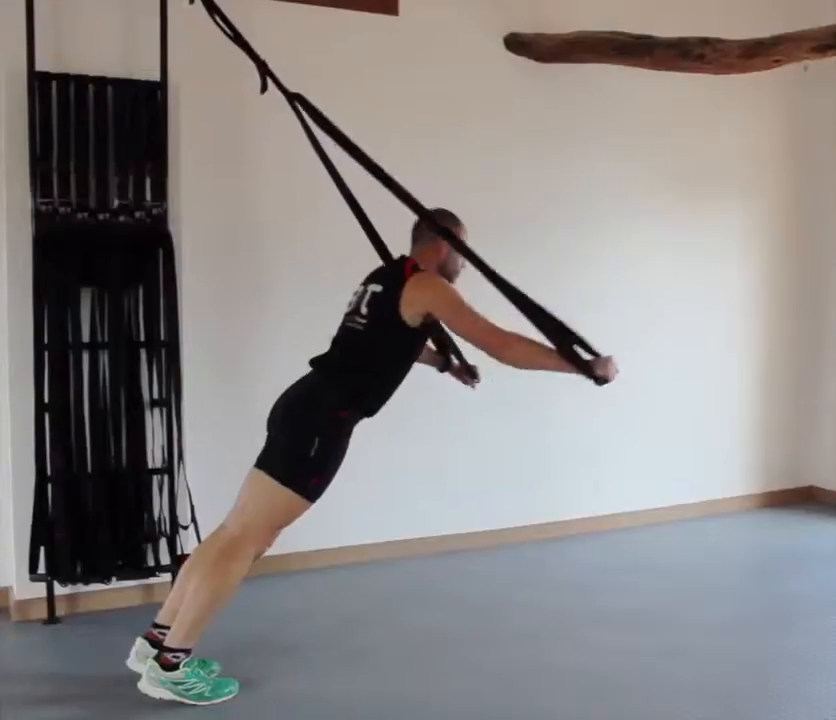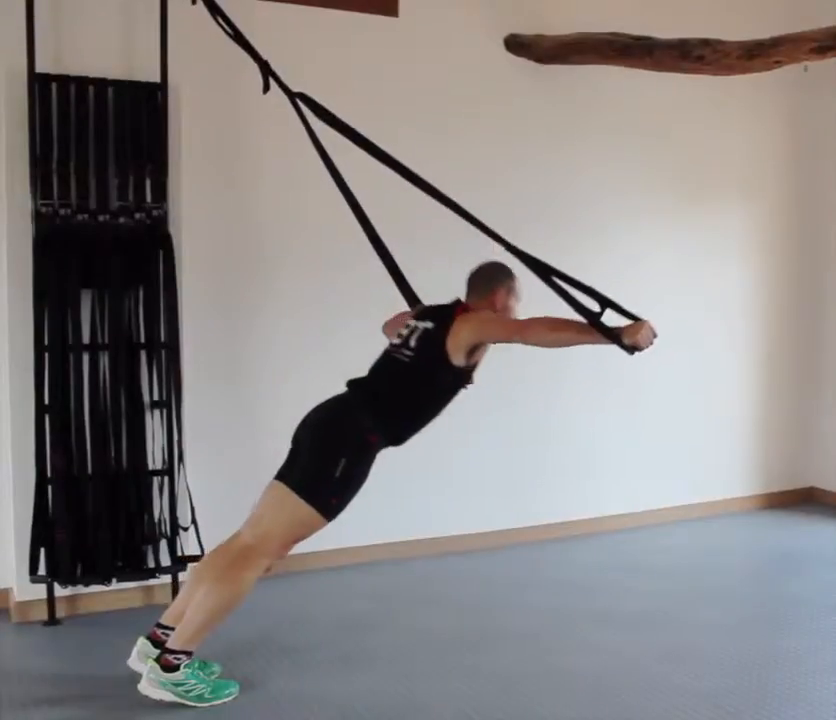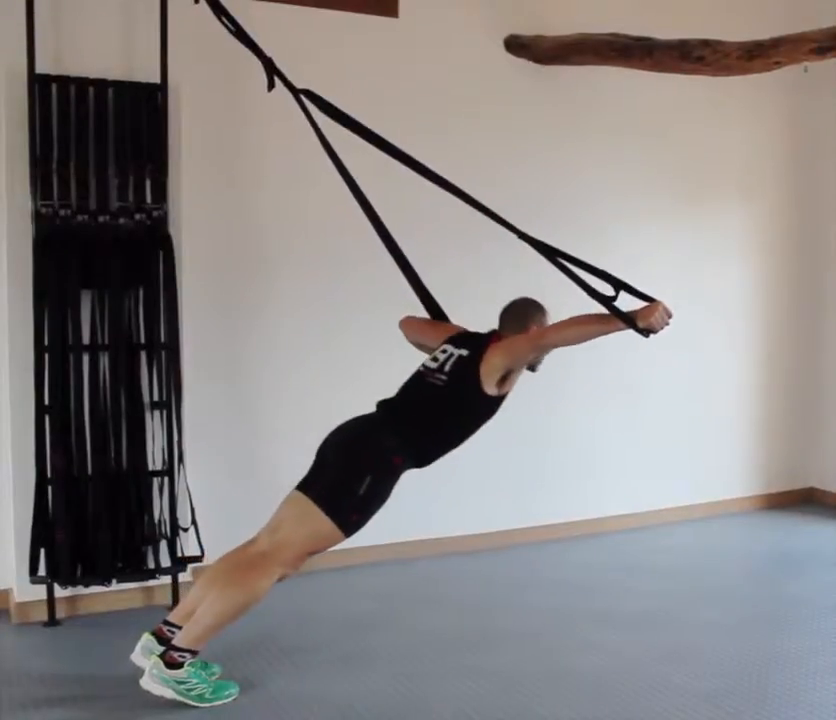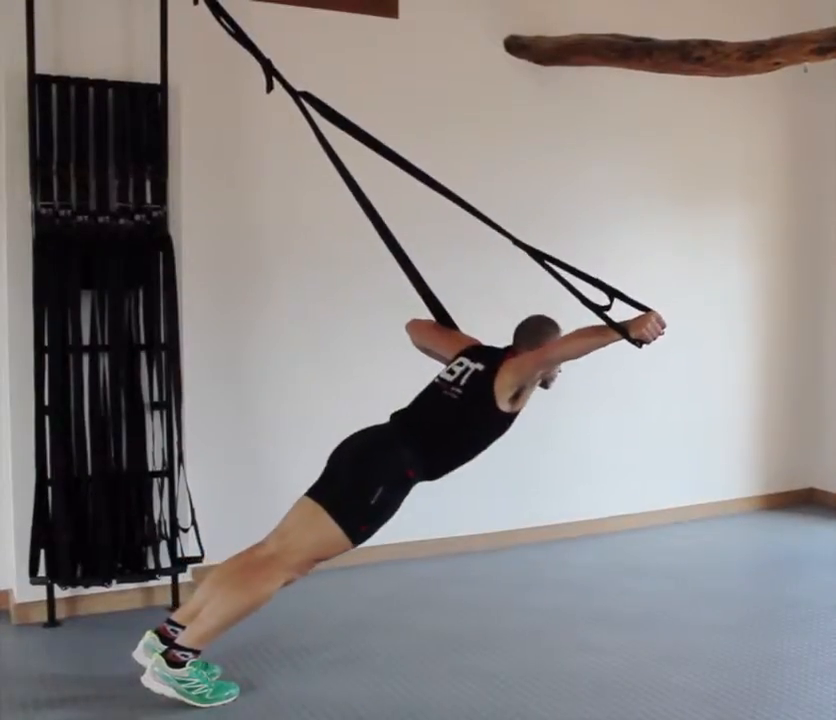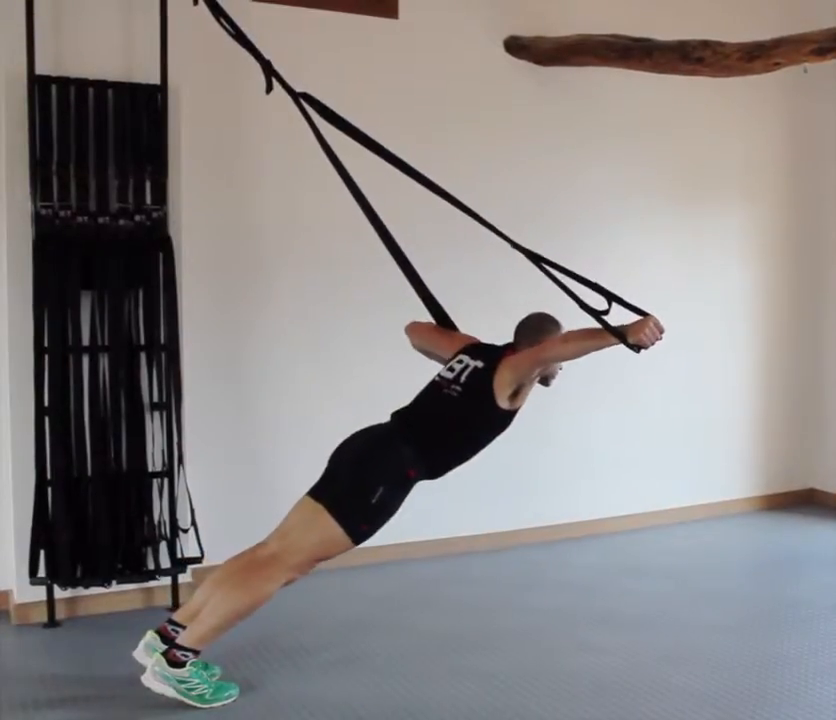
dt=0.4s
person 1, frame 1
left shoulder: (385, 280)
right shoulder: (427, 286)
right elbow: (498, 343)
left wrist: (450, 366)
right wrist: (584, 366)
left hip: (307, 404)
right hip: (323, 417)
left knee: (239, 531)
right knee: (246, 536)
left ankle: (157, 639)
right ankle: (170, 662)
person 1, frame 2
left shoulder: (431, 315)
right shoulder: (474, 326)
left elbow: (391, 327)
right elbow: (537, 331)
right wrist: (621, 334)
left hip: (332, 424)
right hip: (350, 440)
left knee: (254, 540)
right knee: (261, 548)
left ankle: (159, 639)
right ankle: (172, 663)
person 1, frame 3
left shoulder: (460, 339)
right shoulder: (503, 357)
left elbow: (407, 323)
right elbow: (560, 336)
right wrist: (634, 319)
left hip: (357, 441)
right hip: (374, 458)
left knee: (270, 547)
right knee: (277, 555)
left ankle: (164, 636)
right ankle: (176, 661)
person 1, frame 4
left shoulder: (473, 352)
right shoulder: (516, 373)
left elbow: (416, 326)
right elbow: (560, 348)
right wrist: (627, 330)
left hip: (368, 450)
right hip: (386, 468)
left knee: (277, 551)
right knee: (284, 559)
left ankle: (167, 635)
right ankle: (177, 660)
person 1, frame 5
left shoulder: (474, 350)
right shoulder: (514, 370)
left elbow: (415, 329)
right elbow: (553, 349)
right wrist: (624, 334)
left hip: (370, 450)
right hip: (388, 468)
left knee: (278, 551)
right knee: (284, 560)
left ankle: (168, 634)
right ankle: (177, 659)
